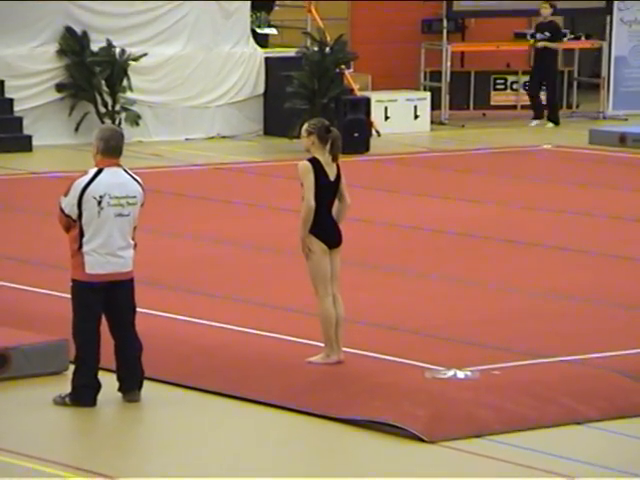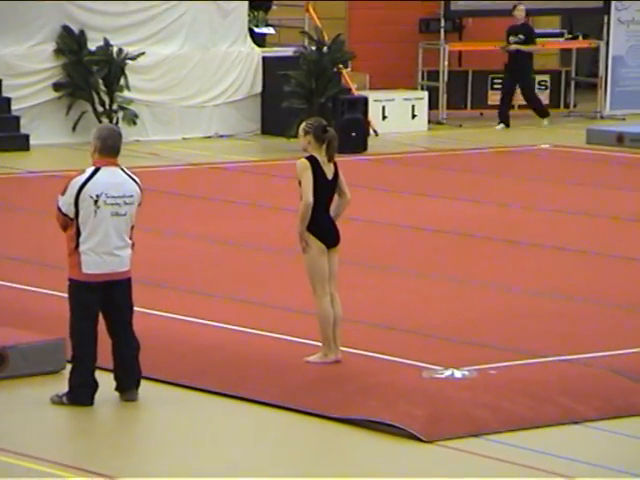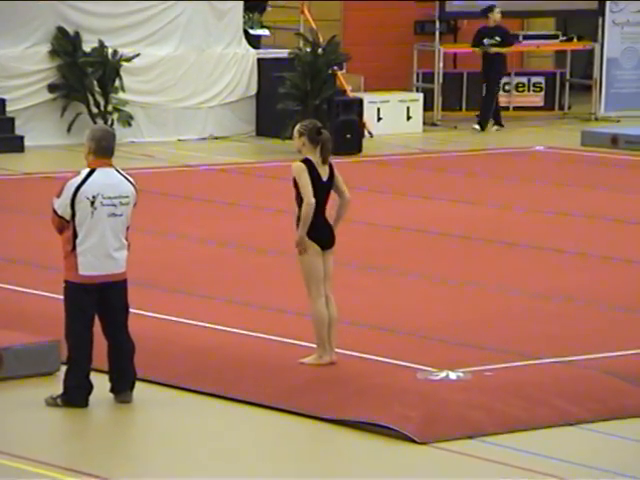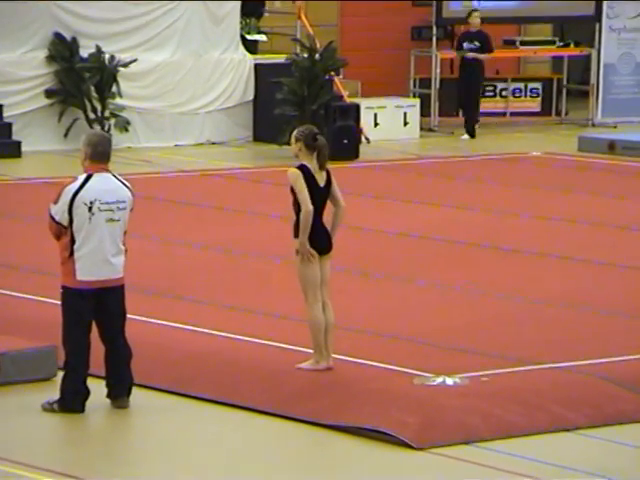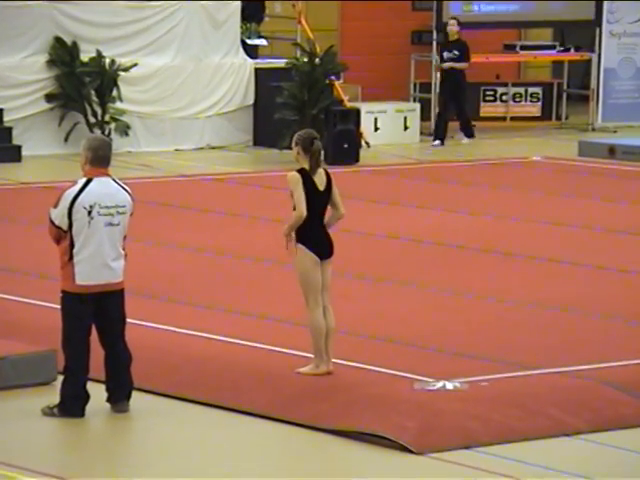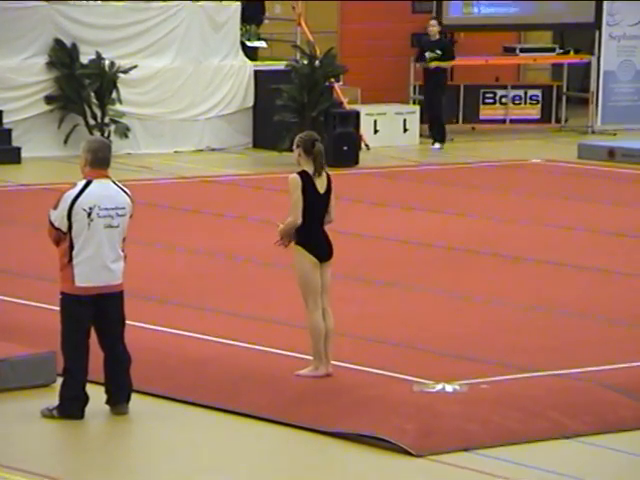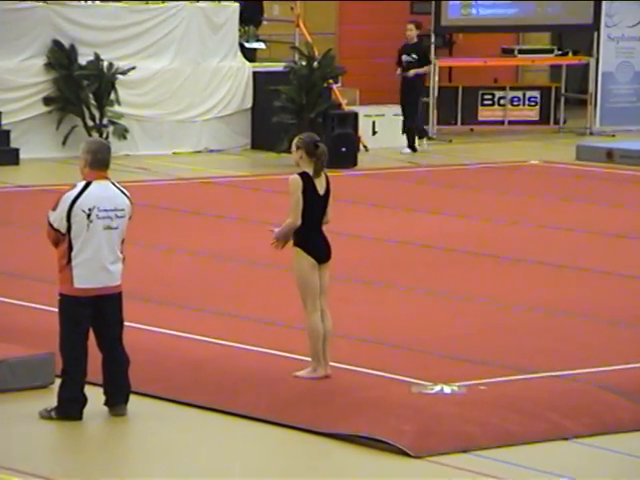
dt=0.3s
person 1, frame 1
left shoulder: (84, 184)
right shoulder: (135, 185)
left elbow: (65, 221)
left hip: (89, 270)
right hip: (123, 269)
left knee: (86, 333)
right knee: (125, 329)
left ankle: (83, 393)
right ankle: (131, 386)
person 1, frame 2
left shoulder: (81, 183)
right shoulder: (133, 184)
left elbow: (63, 220)
left hip: (86, 270)
right hip: (120, 268)
left knee: (83, 333)
right knee: (122, 329)
left ankle: (80, 392)
right ankle: (129, 386)
person 1, frame 3
left shoulder: (77, 185)
right shoulder: (128, 185)
left elbow: (58, 223)
left hip: (82, 272)
right hip: (116, 270)
left knee: (79, 335)
right knee: (118, 331)
left ankle: (75, 394)
right ankle: (124, 387)
person 1, frame 4
left shoulder: (75, 190)
right shoulder: (125, 190)
left elbow: (56, 229)
left hip: (80, 277)
right hip: (113, 276)
left knee: (76, 341)
right knee: (115, 337)
left ankle: (72, 399)
right ankle: (120, 393)
person 1, frame 5
left shoulder: (74, 194)
right shoulder: (124, 194)
left elbow: (55, 233)
left hip: (79, 282)
right hip: (113, 280)
left knee: (76, 345)
right knee: (115, 341)
left ankle: (72, 403)
right ankle: (120, 397)
person 1, frame 6
left shoulder: (74, 196)
right shoulder: (124, 196)
left elbow: (55, 235)
left hip: (78, 284)
right hip: (112, 282)
left knee: (75, 347)
right knee: (114, 343)
left ankle: (71, 406)
right ankle: (120, 399)
person 1, frame 7
left shoulder: (73, 197)
right shoulder: (123, 197)
left elbow: (53, 236)
left hip: (77, 285)
right hip: (111, 284)
left knee: (74, 348)
right knee: (112, 344)
left ankle: (69, 407)
right ankle: (118, 400)
person 2, frame 1
left shoulder: (307, 166)
right shoulder: (334, 165)
left elbow: (309, 205)
right elbow: (344, 201)
left wrist: (303, 235)
right wrist: (334, 226)
left hip: (318, 234)
right hip: (334, 232)
left knee: (323, 295)
right knee: (334, 293)
left ankle: (330, 352)
right ankle: (337, 349)
person 2, frame 2
left shoulder: (305, 163)
right shoulder: (332, 163)
left elbow: (307, 200)
right elbow: (345, 197)
left wrist: (301, 229)
left hip: (315, 233)
right hip: (331, 231)
left knee: (321, 294)
right knee: (331, 292)
left ankle: (328, 351)
right ankle: (335, 348)
person 2, frame 3
left shoulder: (300, 166)
right shoulder: (327, 165)
left elbow: (309, 202)
right elbow: (345, 198)
left wrist: (300, 233)
right wrist: (333, 225)
left hip: (312, 235)
right hip: (326, 233)
left knee: (316, 296)
right knee: (326, 293)
left ankle: (322, 352)
right ankle: (330, 350)
person 2, frame 4
left shoulder: (296, 173)
right shoulder: (325, 171)
left elbow: (307, 208)
right elbow: (340, 206)
left wrist: (301, 241)
right wrist: (330, 235)
left hip: (310, 240)
right hip: (324, 238)
left knee: (313, 301)
right knee: (324, 299)
left ankle: (319, 358)
right ankle: (327, 355)
person 2, frame 5
left shoulder: (296, 177)
right shoulder: (326, 175)
left elbow: (300, 213)
right elbow: (339, 212)
left wrist: (287, 231)
left hip: (307, 244)
right hip: (325, 242)
left knee: (313, 305)
right knee: (325, 303)
left ankle: (319, 362)
right ankle: (327, 359)
person 2, frame 6
left shoulder: (296, 179)
right shoulder: (326, 177)
left elbow: (296, 219)
right elbow: (329, 217)
left wrist: (284, 231)
left hip: (307, 247)
right hip: (324, 244)
left knee: (313, 308)
right knee: (324, 306)
left ankle: (318, 365)
right ankle: (325, 362)
person 2, frame 7
left shoulder: (297, 180)
right shoulder: (324, 178)
left elbow: (295, 220)
right elbow: (325, 218)
left wrist: (281, 234)
left hip: (306, 248)
right hip: (323, 245)
left knee: (311, 309)
right knee: (322, 307)
left ankle: (316, 366)
right ankle: (324, 363)
person 3, frame 1
left shoulder: (555, 26)
right shoulder: (538, 26)
left elbow: (559, 45)
left wrist: (545, 43)
right wrist: (534, 44)
left hip: (550, 64)
right hip: (538, 62)
left knee: (551, 91)
right knee: (532, 90)
left ankle: (553, 120)
right ankle: (538, 116)
person 3, frame 2
left shoulder: (528, 29)
right shoulder: (510, 29)
left elbow: (532, 48)
left wrist: (517, 47)
right wrist: (506, 48)
left hip: (525, 66)
right hip: (511, 65)
left knee: (528, 93)
right knee: (506, 92)
left ankle: (544, 114)
right ankle: (504, 121)
person 3, frame 3
left shoulder: (503, 31)
right shoulder: (481, 31)
right elbow: (475, 48)
left wrist: (496, 49)
right wrist: (481, 50)
left hip: (498, 66)
right hip: (486, 66)
left knee: (489, 95)
right knee: (492, 95)
left ankle: (481, 123)
right ankle: (498, 122)
person 3, frame 4
left shoulder: (483, 36)
right shoulder: (463, 36)
left elbow: (488, 56)
left wrist: (474, 55)
right wrist: (460, 55)
left hip: (477, 72)
right hip: (464, 71)
left knee: (473, 101)
right knee: (462, 100)
left ankle: (470, 131)
right ankle: (473, 120)
person 3, frame 5
left shoulder: (462, 44)
right shoulder: (444, 45)
left elbow: (465, 65)
left wrist: (451, 64)
right wrist: (440, 66)
left hip: (459, 81)
right hip: (445, 80)
left knee: (460, 108)
right knee: (442, 109)
left ankle: (469, 134)
right ankle: (439, 138)
person 3, frame 6
left shoulder: (445, 44)
right shoulder: (424, 44)
left elbow: (450, 63)
right elbow: (420, 62)
left wrist: (437, 63)
left hip: (440, 81)
right hip: (428, 81)
left knee: (436, 109)
right knee: (430, 110)
left ankle: (439, 139)
right ankle: (437, 139)
person 3, frame 7
left shoulder: (421, 48)
right shoulder: (403, 48)
left elbow: (427, 68)
left wrist: (415, 71)
right wrist: (399, 71)
left hip: (417, 85)
right hip: (405, 84)
left knee: (412, 114)
right knee: (407, 113)
left ankle: (411, 145)
right ankle: (422, 133)
